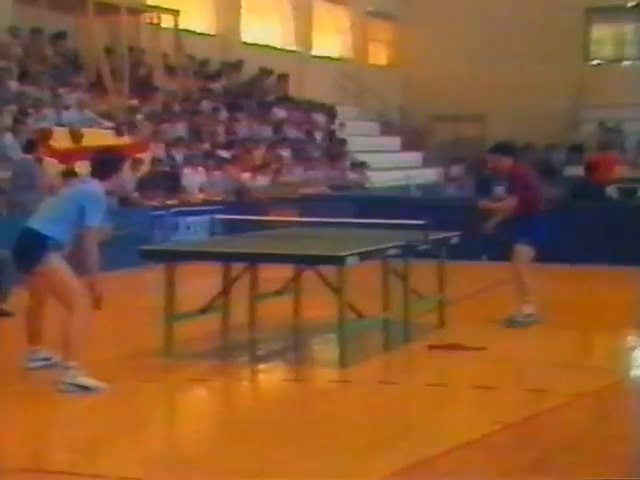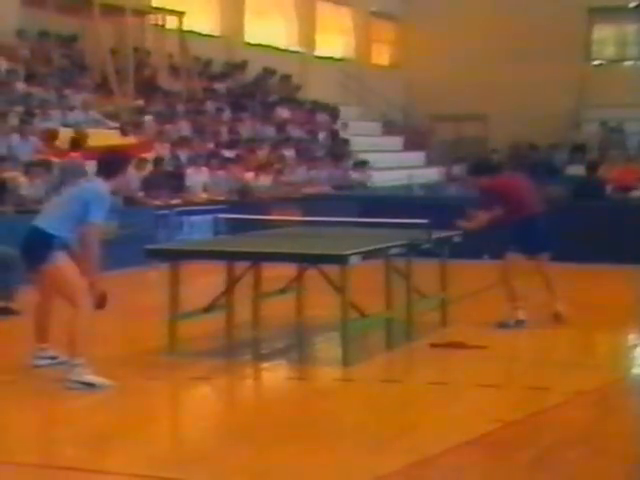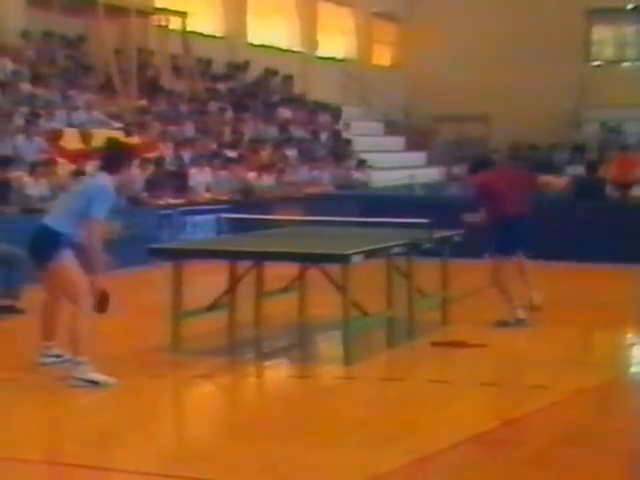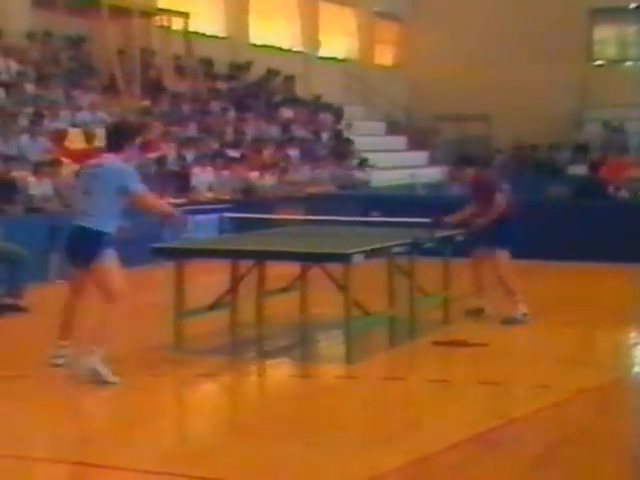
dt=0.5s
person 1, frame 1
left shoulder: (81, 187)
right shoulder: (96, 196)
right elbow: (90, 244)
right wrist: (95, 281)
left hip: (26, 242)
right hip: (40, 247)
left knee: (38, 299)
right knee: (79, 303)
left ankle: (35, 354)
right ankle: (71, 373)
person 1, frame 2
left shoulder: (86, 186)
right shoulder: (101, 194)
right elbow: (92, 240)
left wrist: (79, 260)
right wrist: (95, 279)
left hip: (35, 240)
right hip: (46, 245)
left knee: (48, 295)
right knee: (83, 301)
left ankle: (42, 352)
right ankle: (77, 371)
person 1, frame 3
left shoulder: (92, 182)
right shoulder: (105, 189)
right elbow: (93, 236)
left wrist: (94, 258)
right wrist: (96, 274)
left hip: (43, 237)
right hip: (53, 243)
left knee: (55, 295)
right knee: (84, 301)
left ankle: (48, 350)
right ankle: (81, 368)
person 1, frame 4
left shoulder: (90, 168)
right shoulder: (122, 170)
right elbow: (149, 203)
right wrist: (174, 213)
left hip: (78, 235)
right hip: (96, 241)
left knee: (76, 294)
right knee: (117, 299)
left ankle: (61, 350)
right ankle: (92, 357)
person 2, frame 1
left shoulder: (519, 174)
right shoulder: (515, 174)
left elbow: (511, 204)
right elbow: (512, 204)
left wrist: (488, 205)
right wrist: (495, 220)
left hip: (530, 224)
right hip: (524, 223)
left knee: (519, 265)
right knee: (522, 266)
left ankle: (526, 311)
right ankle: (530, 310)
person 2, frame 2
left shoulder: (494, 187)
right shoulder: (515, 180)
left elbow: (485, 219)
left wrist: (468, 225)
right wrist: (481, 215)
left hip: (525, 226)
right hip: (538, 222)
left knee: (506, 273)
right knee: (544, 270)
left ankle: (519, 316)
right ankle: (557, 309)
person 2, frame 3
left shoulder: (481, 182)
right shoulder: (514, 171)
left elbow: (485, 216)
right elbow: (542, 180)
left wrist: (474, 218)
right wrist: (560, 182)
left hip: (506, 225)
right hip: (521, 219)
left knee: (497, 275)
right knee: (518, 260)
left ankle: (518, 314)
right ankle: (533, 297)
person 2, frame 4
left shoulder: (484, 179)
right shoulder: (477, 181)
left elbow: (501, 202)
right elbow: (475, 206)
left wrist: (484, 220)
right wrist: (455, 219)
left hip: (500, 223)
right hip: (492, 224)
left knee: (500, 267)
right knee: (476, 260)
left ankle: (520, 309)
right ankle: (480, 304)
